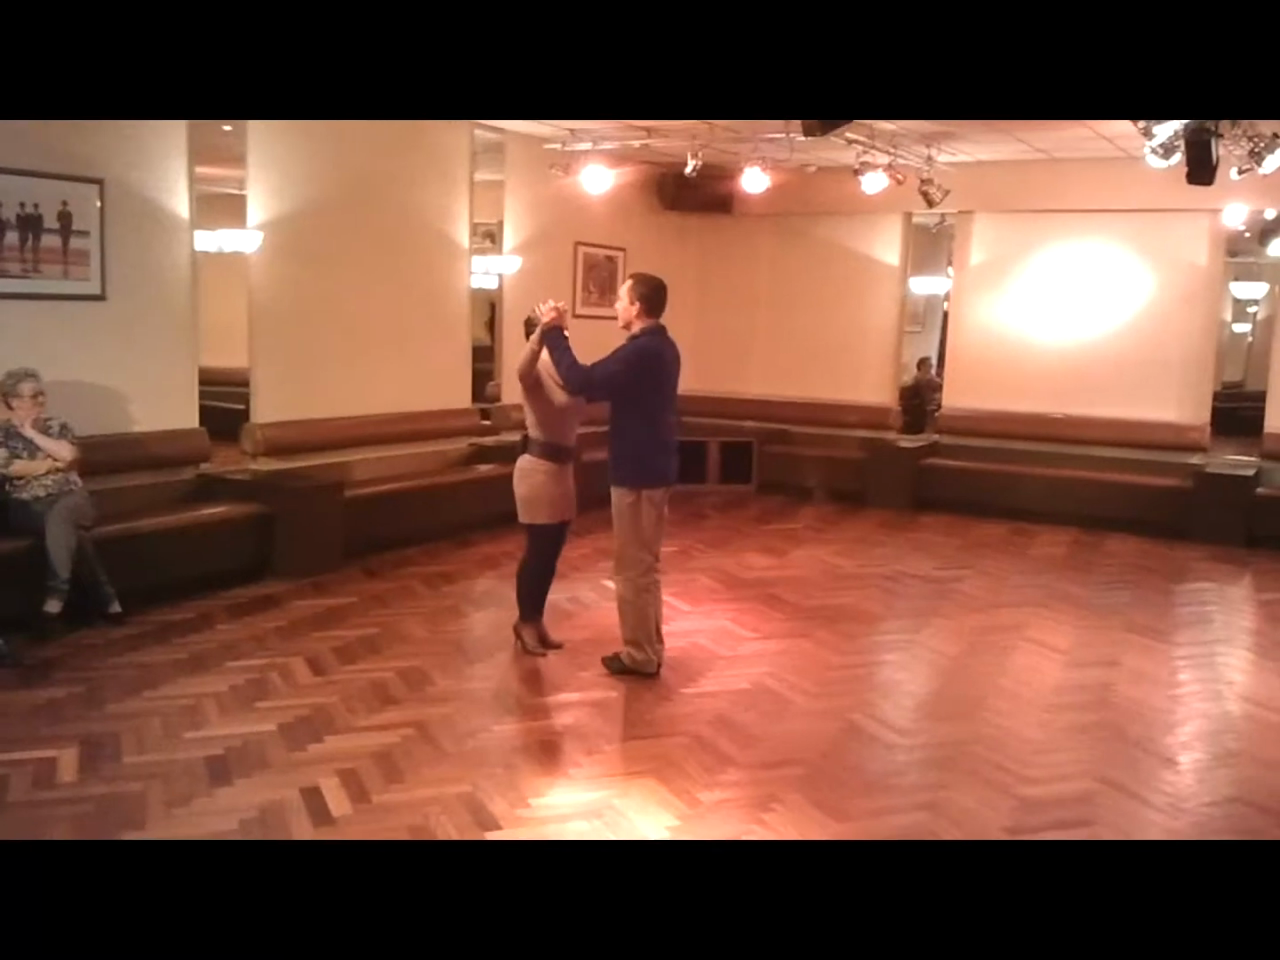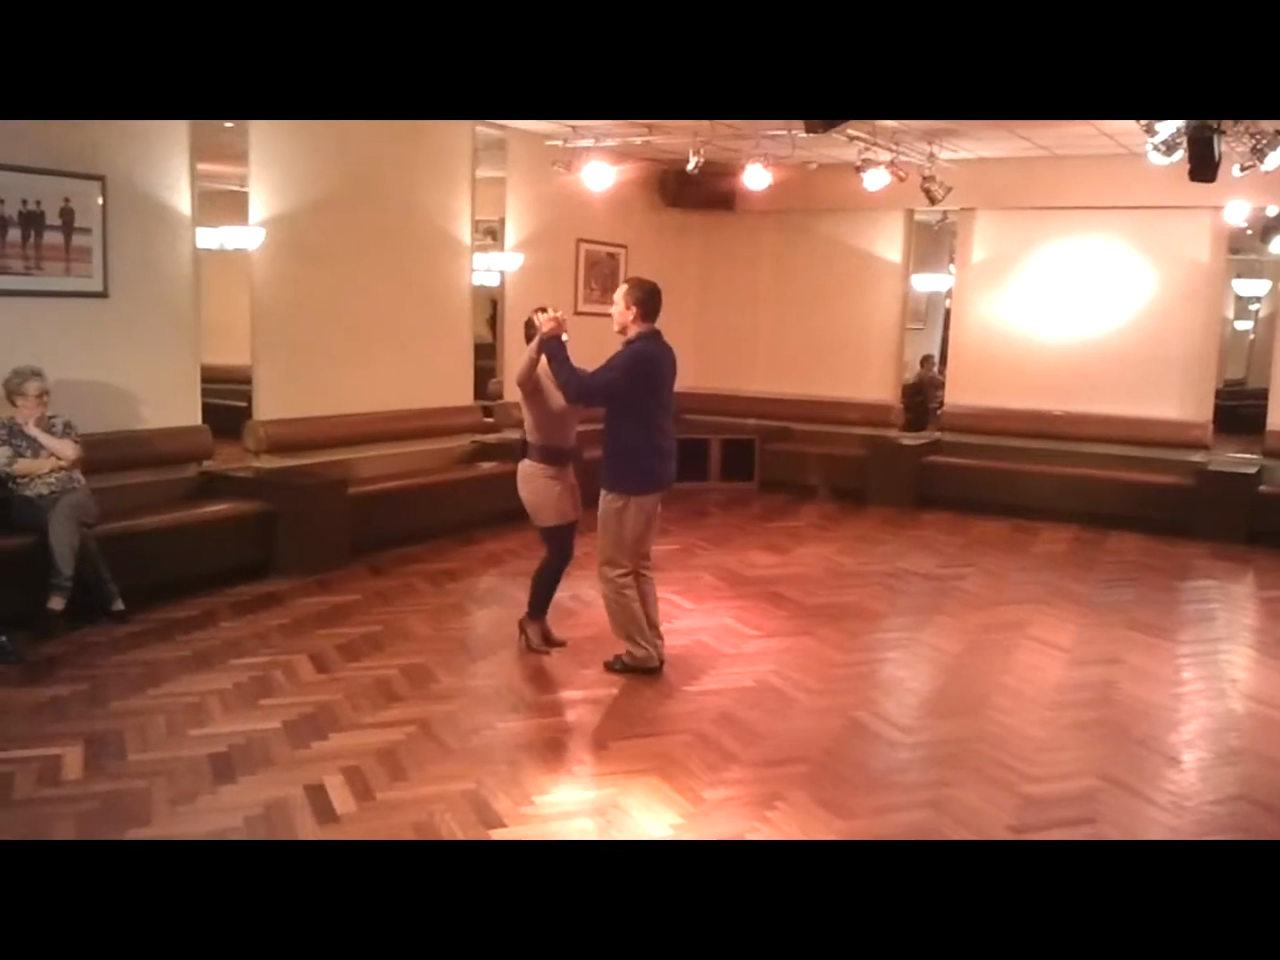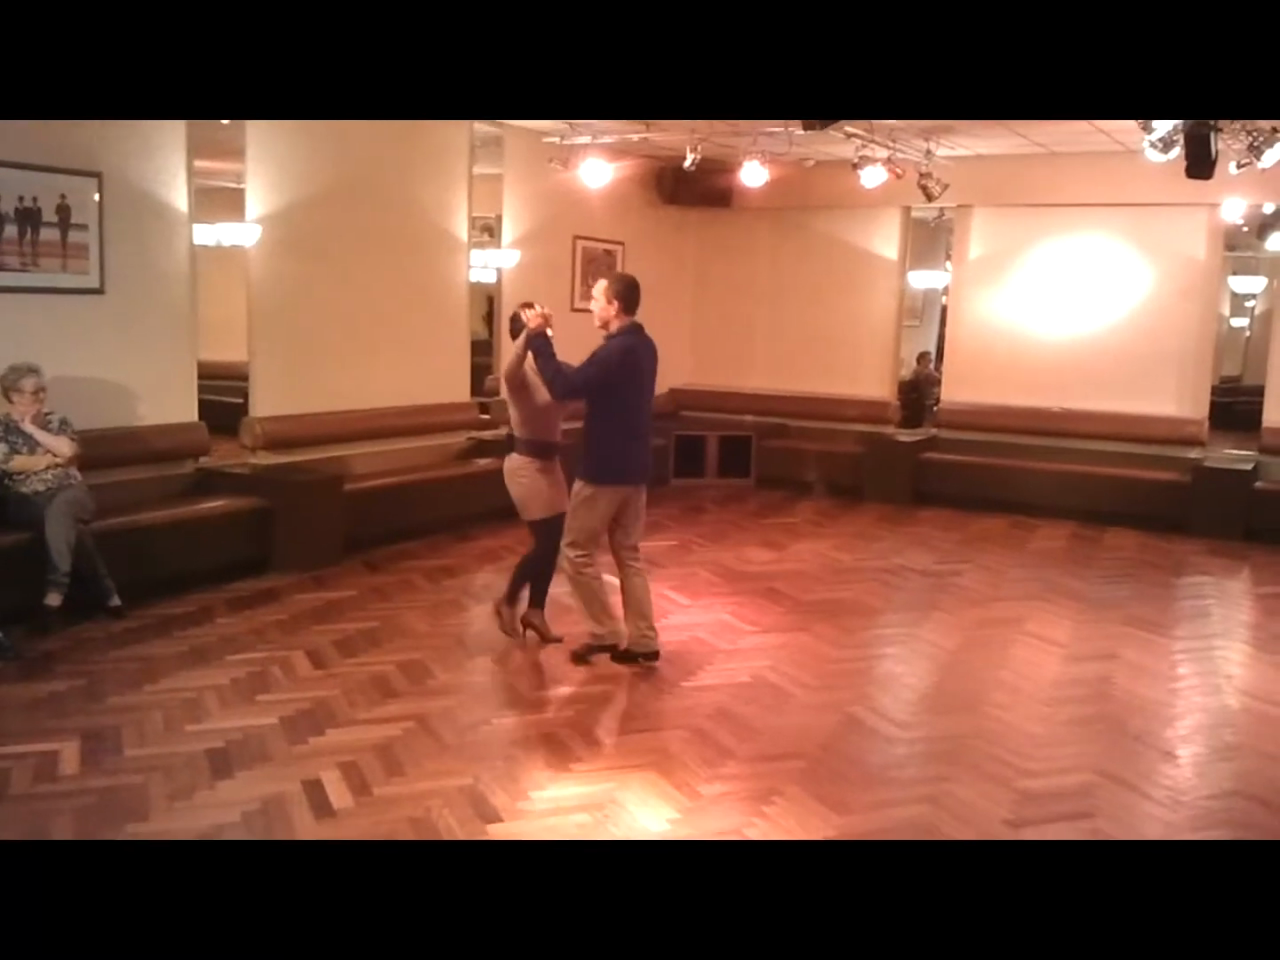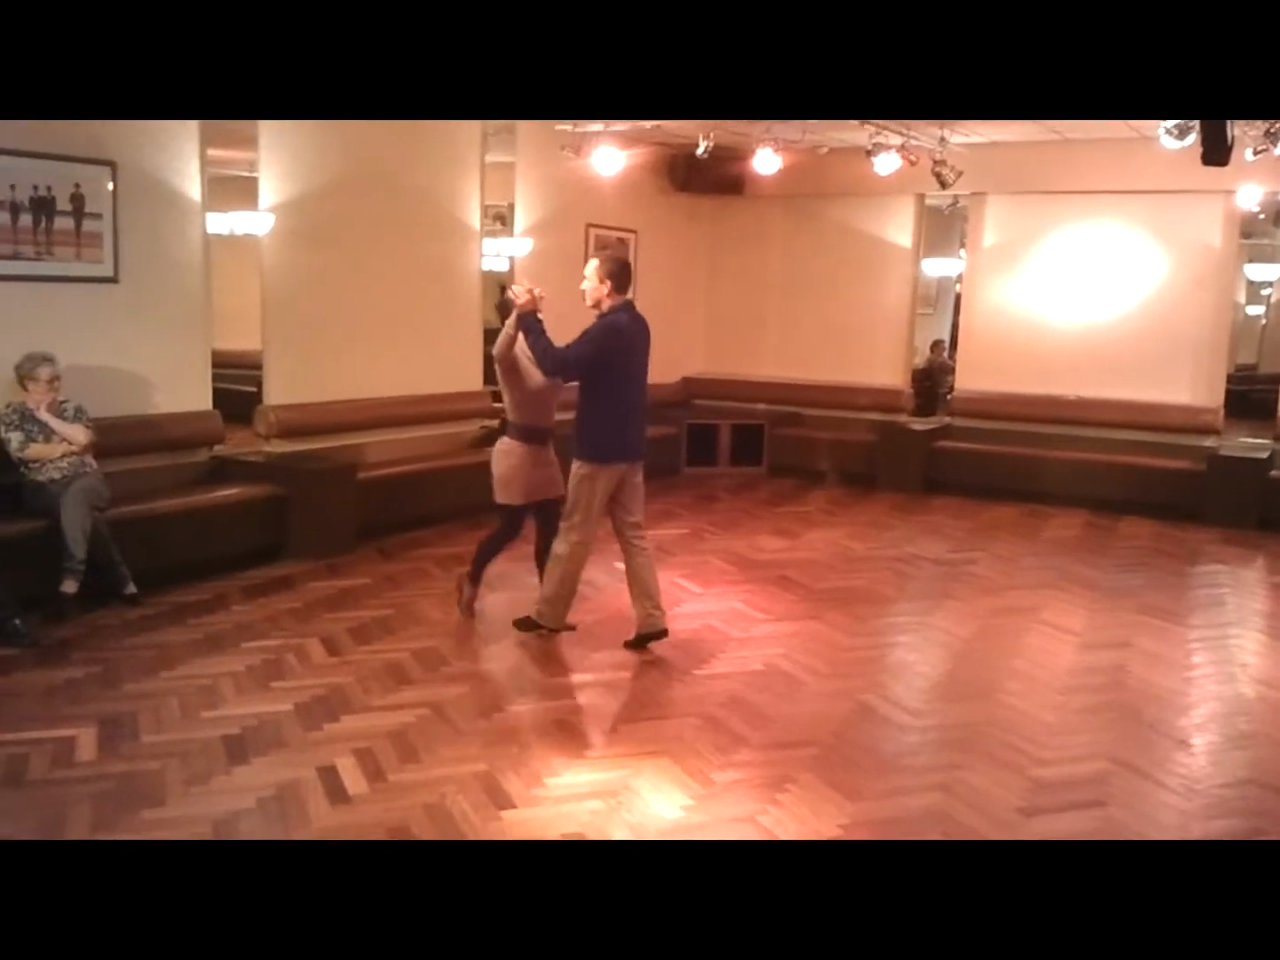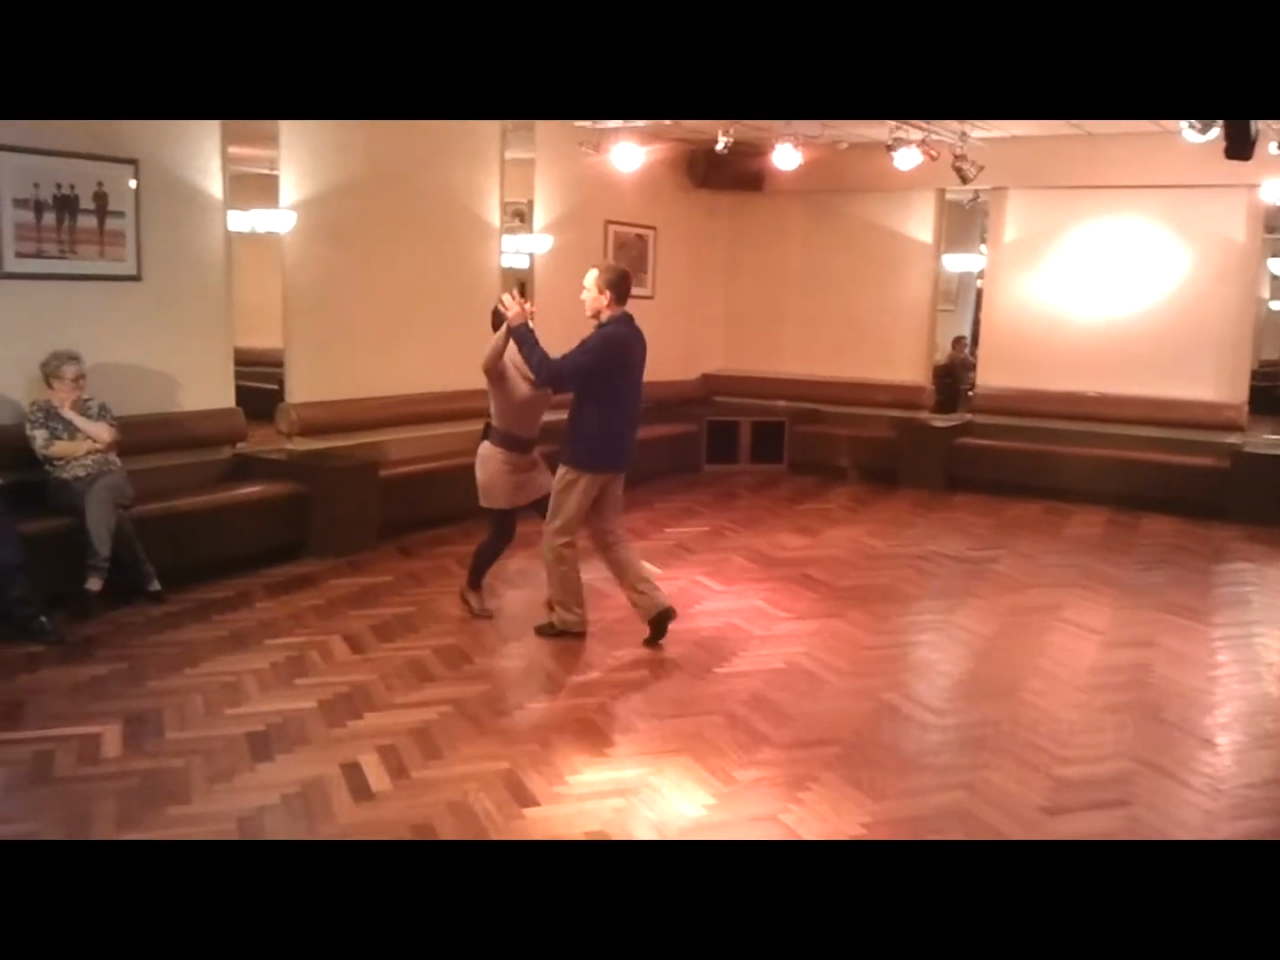
dt=0.2s
person 1, frame 1
left shoulder: (640, 351)
right shoulder: (662, 347)
left elbow: (581, 381)
right elbow: (608, 385)
left wrist: (554, 333)
left hip: (637, 473)
right hip: (655, 469)
left knee: (633, 568)
right knee: (645, 565)
left ankle: (640, 657)
right ankle: (649, 651)
person 1, frame 2
left shoulder: (636, 357)
right shoulder: (659, 352)
left elbow: (579, 391)
right elbow: (604, 391)
left wrist: (553, 342)
left hip: (629, 478)
right hip: (652, 472)
left knee: (615, 568)
right knee: (638, 564)
left ankle: (641, 654)
right ankle: (649, 648)
person 1, frame 3
left shoulder: (616, 351)
right shoulder: (643, 346)
left elbow: (564, 387)
left wrist: (539, 338)
left hip: (605, 470)
right hip: (635, 468)
left knee: (576, 549)
right knee: (628, 554)
left ankle: (605, 633)
right ankle: (643, 640)
person 1, frame 4
left shoulder: (608, 329)
right shoulder: (635, 324)
left elbow: (555, 364)
left wrist: (528, 316)
left hip: (599, 449)
right hip: (630, 447)
left knee: (574, 535)
right knee: (633, 533)
left ankle: (550, 616)
right ankle: (651, 620)
person 1, frame 5
left shoulder: (607, 340)
right shoulder: (630, 335)
left elbow: (551, 375)
left wrist: (520, 328)
left hip: (587, 455)
right hip: (616, 454)
left knee: (558, 537)
right knee: (609, 535)
left ankle: (569, 619)
right ankle: (654, 606)
person 2, frame 1
right shoulder: (537, 371)
right elbow: (522, 370)
right wrist: (543, 330)
left hip: (563, 466)
right hip: (537, 467)
left knee: (553, 550)
right knee: (538, 550)
left ankle: (536, 620)
right ankle: (526, 622)
person 2, frame 2
right shoulder: (536, 375)
right elbow: (521, 377)
right wrist: (543, 337)
left hip: (563, 468)
right hip: (539, 470)
left knee: (562, 550)
right knee: (561, 551)
left ankle: (539, 618)
right ankle: (531, 618)
person 2, frame 3
right shoulder: (522, 370)
right elbow: (508, 372)
right wrist: (529, 333)
left hip: (550, 461)
right hip: (525, 463)
left knee: (551, 541)
right knee: (549, 541)
left ankle: (535, 611)
right ankle: (507, 602)
person 2, frame 4
right shoulder: (513, 355)
right elbow: (499, 353)
left hip: (543, 448)
right hip: (515, 448)
left knee: (551, 526)
right knee: (510, 527)
right ankle: (471, 578)
person 2, frame 5
right shoulder: (502, 364)
right elbow: (487, 364)
right wrist: (510, 326)
left hip: (528, 456)
right hip: (499, 456)
right knee: (502, 533)
right ankle: (472, 589)
person 3, frame 1
left shoulder: (57, 426)
left elbow: (69, 455)
left wrist: (32, 434)
right wrist: (52, 464)
left hip: (69, 497)
right hip: (28, 506)
left knee: (59, 516)
right knee: (65, 526)
left ankle: (57, 595)
right ankle: (104, 594)
person 3, frame 2
left shoulder: (60, 424)
left elbow: (72, 454)
left wrist: (36, 432)
right wrist: (55, 462)
left hip: (72, 495)
right hip: (31, 504)
left knee: (62, 513)
right knee: (68, 525)
left ankle: (60, 593)
right ankle: (107, 591)
person 3, frame 3
left shoulder: (57, 420)
left elbow: (68, 450)
left wrist: (32, 429)
right wrist: (52, 459)
left hip: (69, 491)
right hip: (27, 500)
left knee: (59, 509)
right knee: (65, 521)
left ankle: (57, 590)
right ankle: (105, 588)
person 3, frame 4
left shoulder: (71, 408)
left elbow: (83, 439)
right elbow: (22, 451)
left wrist: (47, 417)
right wrist: (66, 447)
left hip: (84, 479)
right hip: (42, 488)
left knee: (73, 498)
right knee: (79, 510)
left ankle: (72, 577)
right ankle: (120, 575)
person 3, frame 5
left shoulder: (95, 406)
right shoulder: (38, 412)
left elbow: (107, 436)
right elbow: (47, 448)
left wrist: (71, 415)
right wrist: (91, 445)
left hip: (108, 477)
right hip: (67, 485)
left knee: (99, 495)
right knee: (104, 505)
left ankle: (97, 574)
right ankle: (144, 573)
